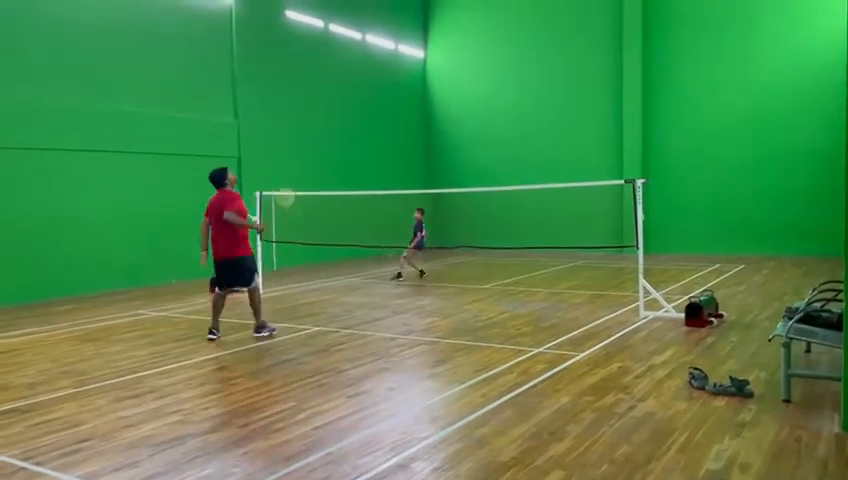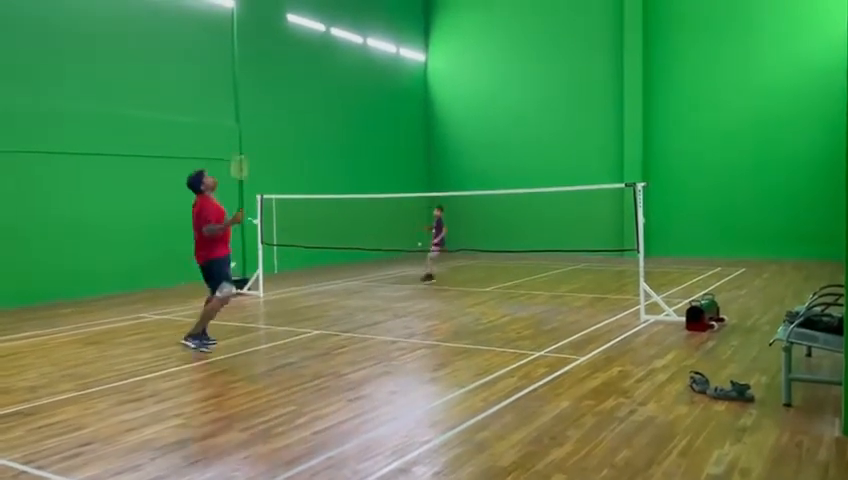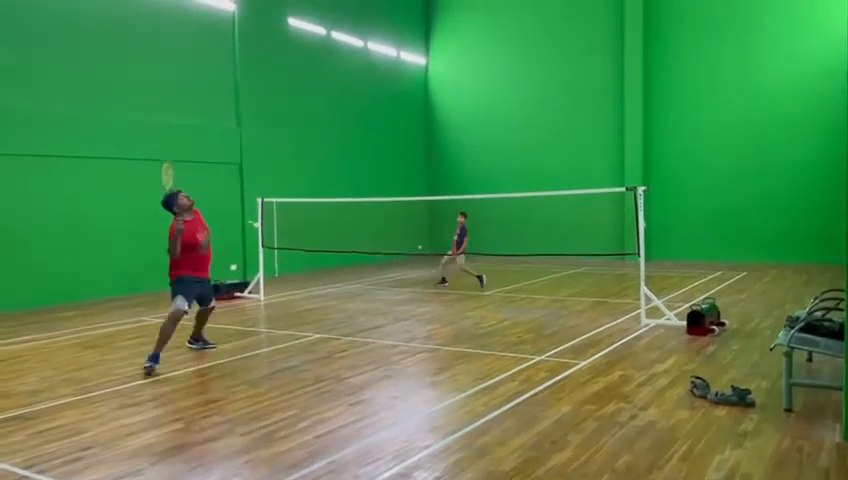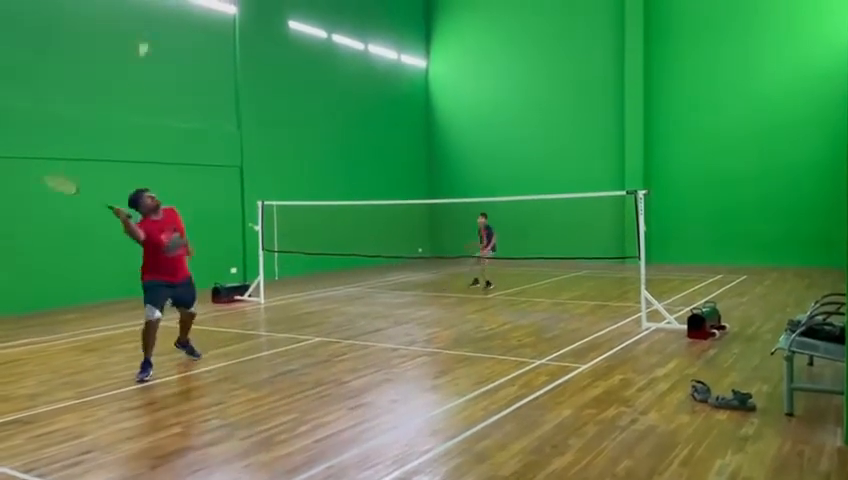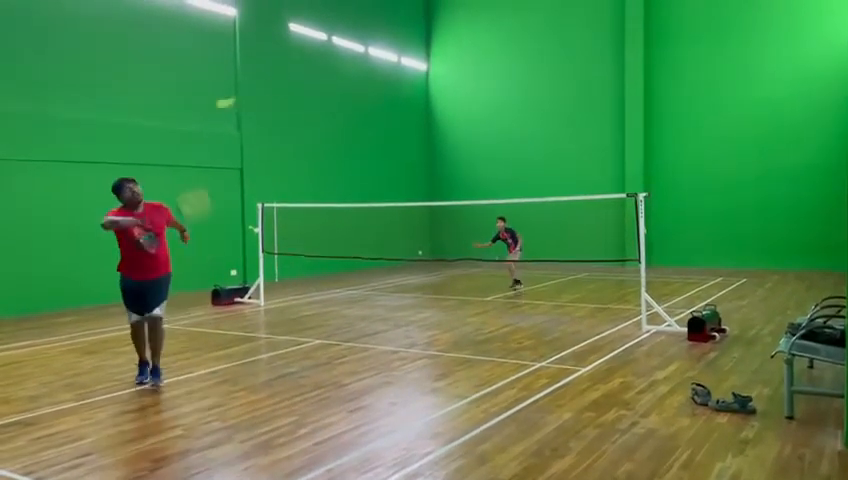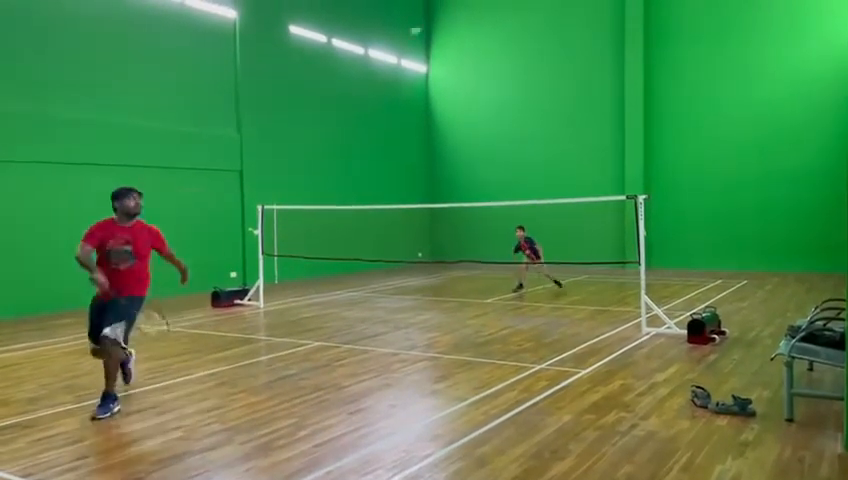
dt=0.2s
person 1, frame 1
left shoulder: (213, 201)
right shoulder: (233, 197)
left elbow: (205, 226)
right elbow: (228, 217)
left wrist: (204, 250)
right wrist: (254, 226)
left hip: (220, 254)
right hip: (239, 252)
left knee: (221, 291)
right knee: (253, 287)
left ankle: (214, 328)
right ankle: (260, 325)
person 1, frame 2
left shoulder: (201, 202)
right shoulder: (208, 204)
left elbow: (201, 229)
right elbow: (207, 232)
right wrist: (231, 222)
left hip: (206, 256)
right hip: (216, 256)
left knee: (217, 295)
right knee: (222, 296)
left ankle: (200, 333)
right ankle: (193, 335)
person 1, frame 3
left shoulder: (196, 216)
right shoulder: (177, 227)
right elbow: (174, 255)
right wrist: (177, 235)
left hip: (201, 275)
right hip: (185, 276)
left knee: (208, 306)
right knee: (177, 312)
left ankle: (196, 338)
right ankle: (154, 356)
person 1, frame 4
left shoulder: (172, 213)
right shoulder: (143, 226)
right elbow: (137, 236)
left wrist: (187, 245)
right wrist: (125, 220)
left hip: (182, 276)
right hip: (155, 280)
left knee: (189, 312)
right knee: (152, 319)
left ankle: (183, 341)
right ankle: (146, 363)
person 1, frame 5
left shoulder: (159, 210)
right shoulder: (119, 215)
left elbow: (172, 221)
right elbow: (106, 224)
left wrist: (183, 230)
right wrist: (125, 221)
left hip: (159, 276)
right hip: (132, 278)
left knee: (155, 318)
right knee: (137, 322)
left ankle: (156, 367)
right ankle: (143, 363)
person 1, frame 6
left shoulder: (149, 232)
right shoulder: (99, 230)
left elbow: (166, 252)
right elbow: (82, 254)
left wrist: (182, 268)
right wrist: (95, 272)
left hip: (131, 296)
right hip: (104, 296)
left knee: (109, 340)
right knee: (98, 349)
left ankle: (109, 398)
right ankle: (124, 357)
